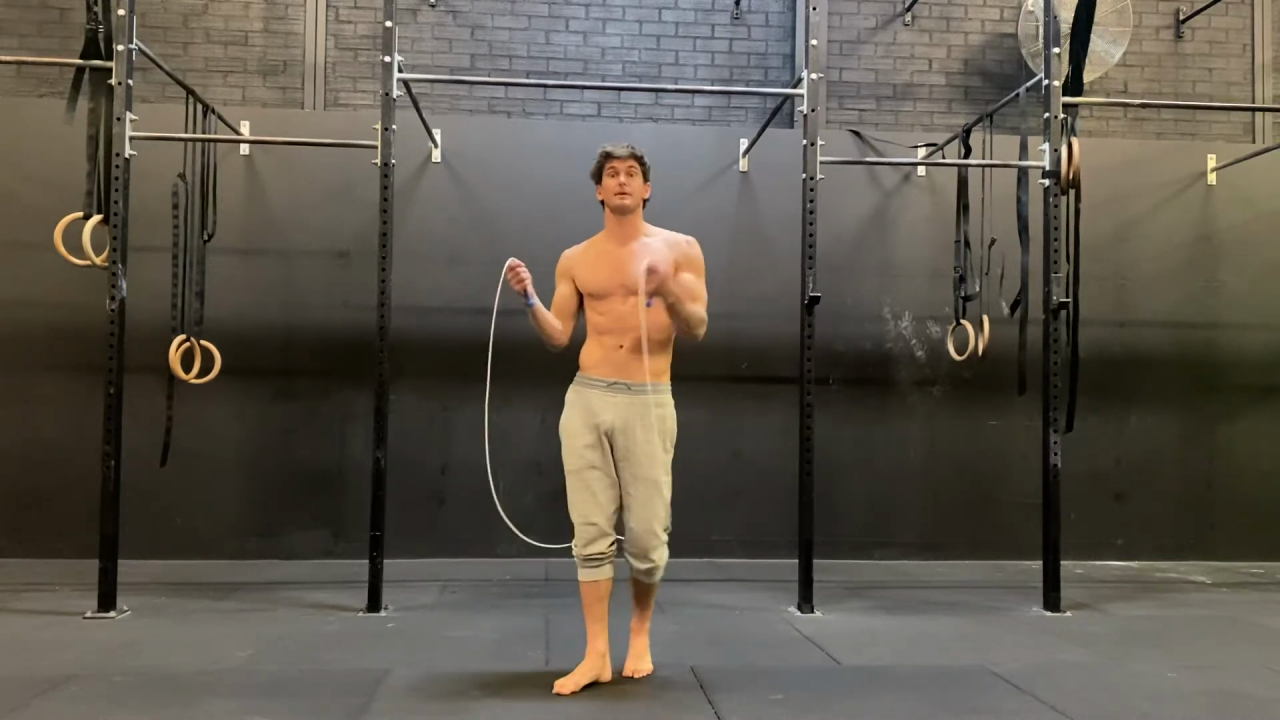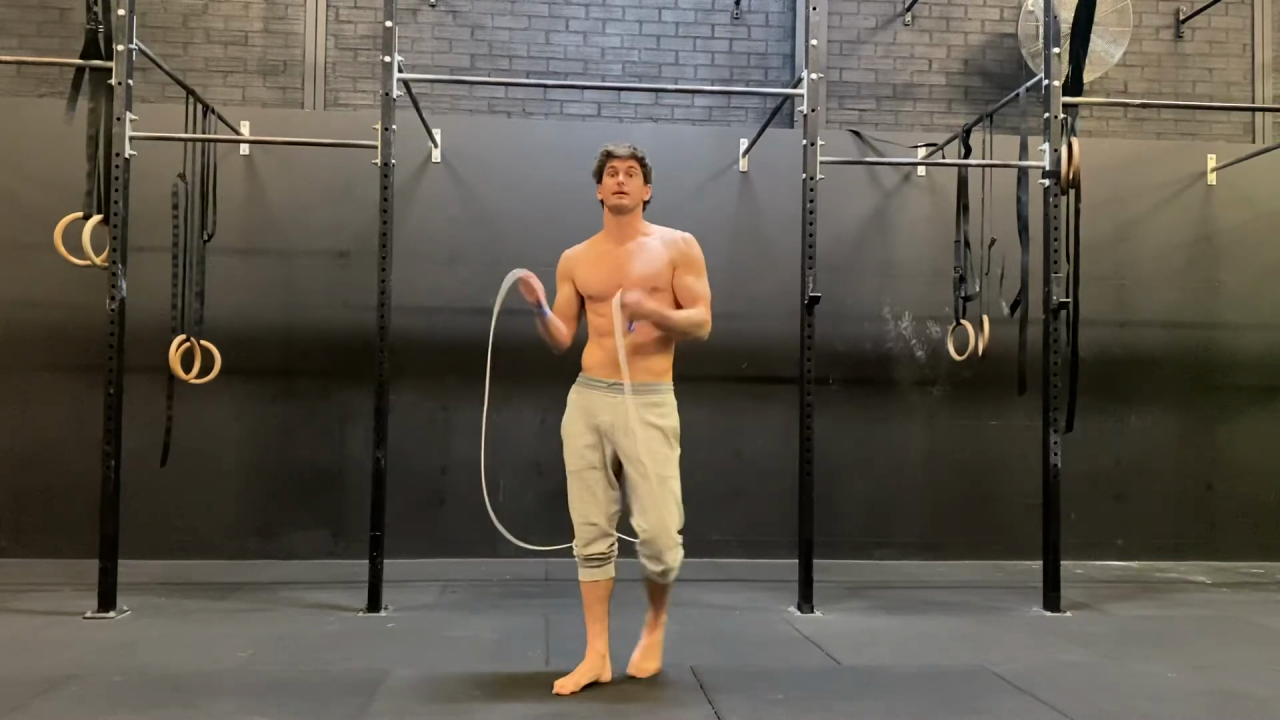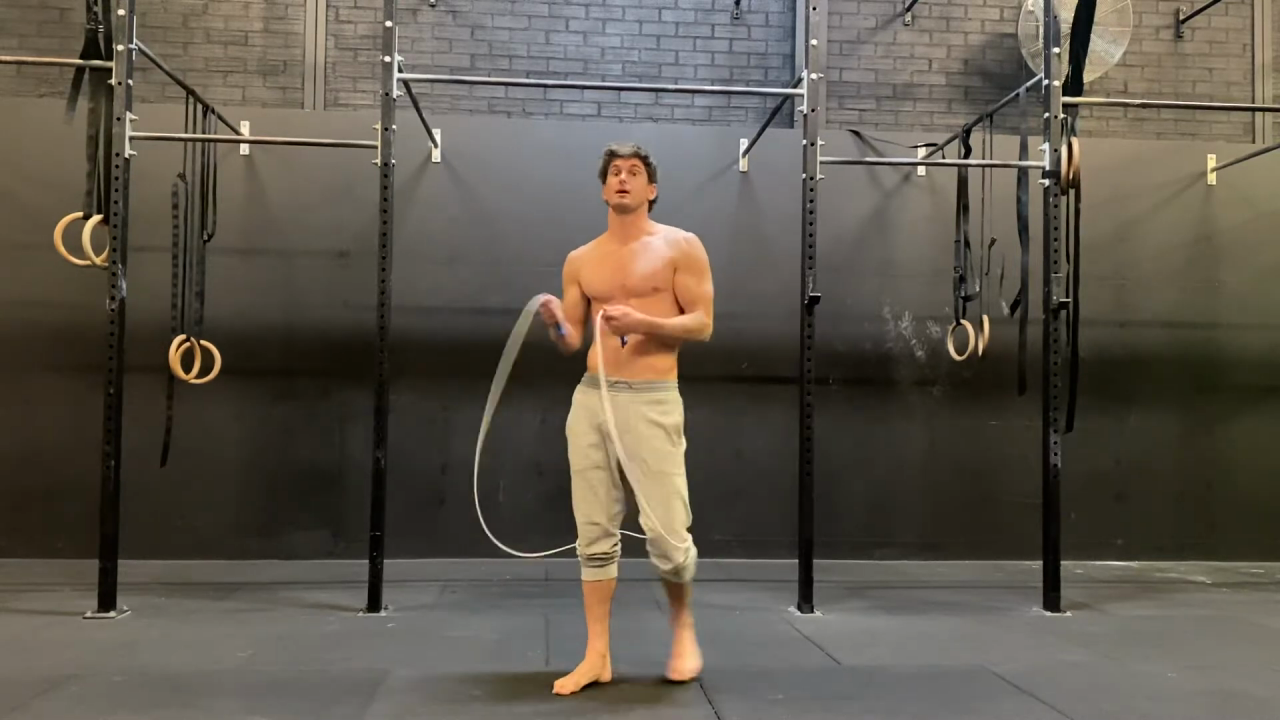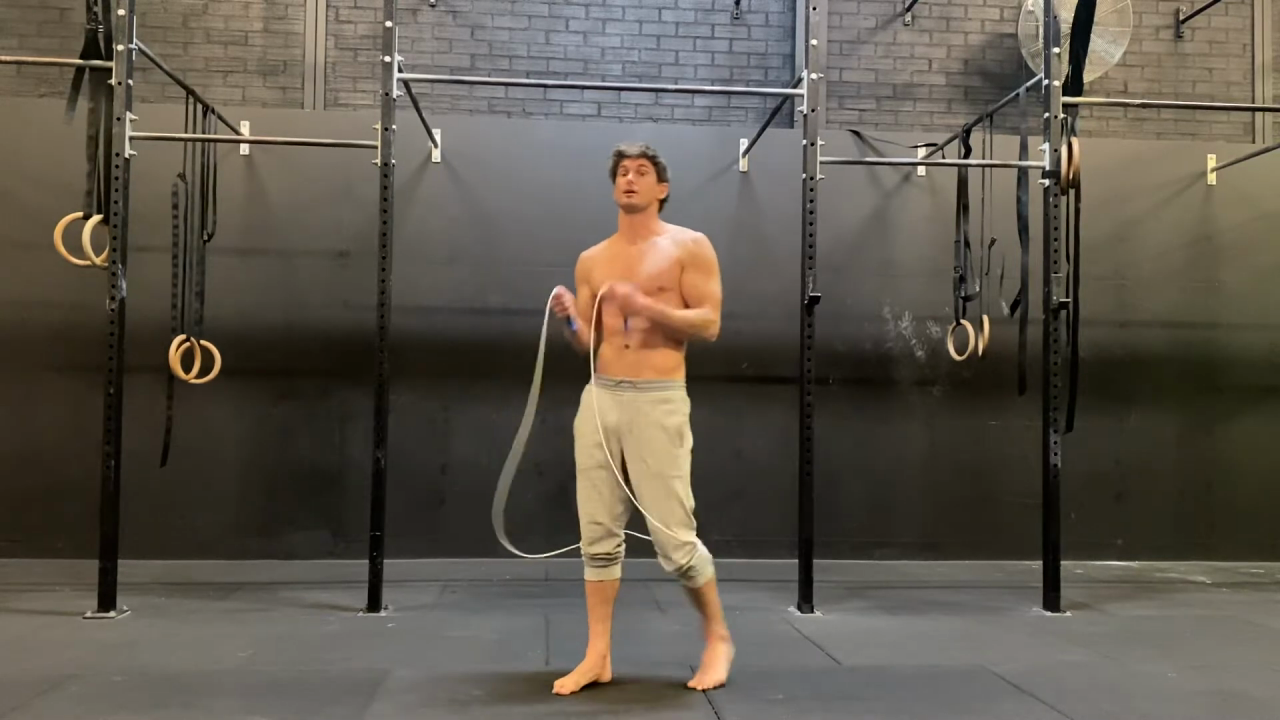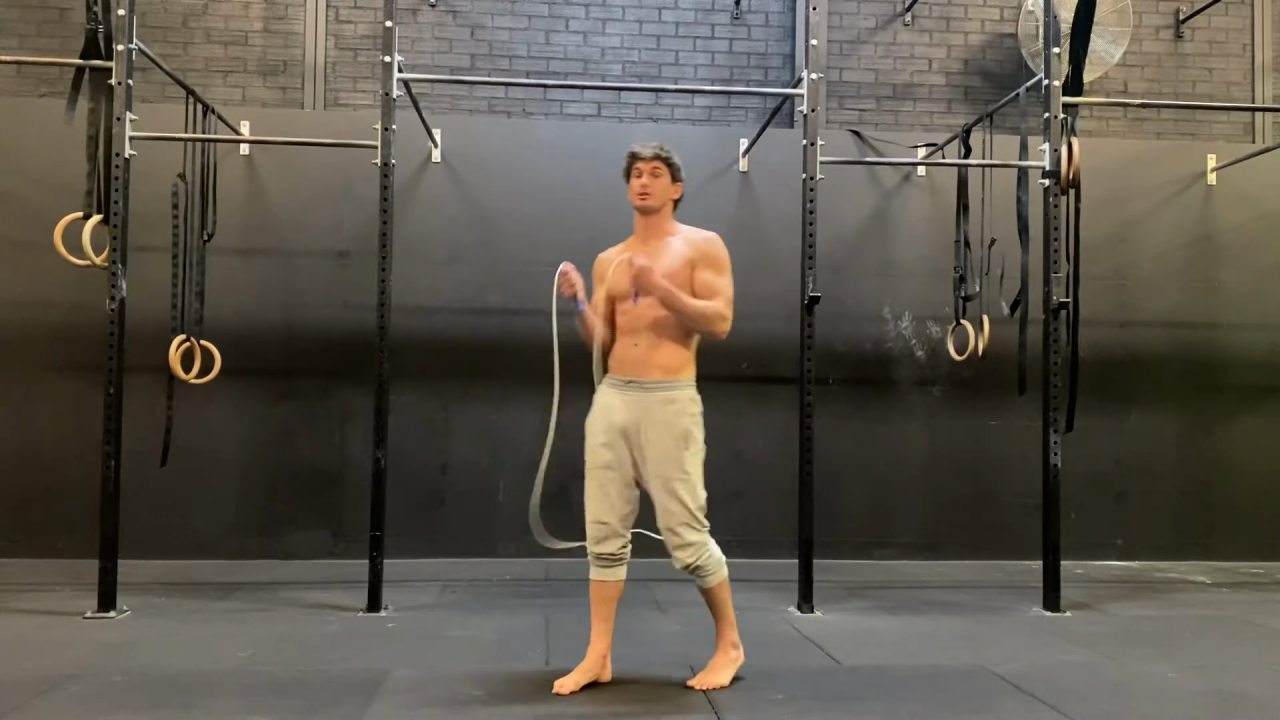
dt=0.1s
person 1, frame 1
left shoulder: (679, 248)
right shoulder: (574, 259)
left elbow: (698, 325)
right elbow: (557, 337)
left wrist: (668, 294)
right wrist: (531, 300)
left hip: (647, 403)
right hip: (584, 400)
left knee: (647, 534)
right knee: (590, 533)
left ankle: (641, 629)
right ankle: (596, 654)
person 1, frame 2
left shoulder: (678, 247)
right shoulder: (575, 259)
left elbow: (701, 325)
right elbow: (562, 339)
left wrist: (652, 309)
right wrist: (540, 307)
left hip: (649, 404)
right hip: (586, 401)
left knee: (659, 535)
right knee: (591, 534)
left ankle: (655, 625)
right ankle: (596, 655)
person 1, frame 3
left shoulder: (681, 247)
right shoulder: (580, 260)
left elbow: (702, 326)
right elbow: (572, 344)
left wrist: (641, 320)
right wrist: (556, 322)
left hip: (652, 403)
right hip: (590, 400)
left knee: (668, 533)
right knee: (595, 534)
left ankle: (683, 624)
right ankle: (596, 655)
person 1, frame 4
left shoulder: (689, 246)
right shoulder: (592, 260)
left elbow: (709, 324)
right elbow: (587, 343)
left wrist: (648, 307)
right wrist: (570, 318)
left hip: (660, 402)
right hip: (599, 400)
left knee: (673, 536)
right knee: (599, 534)
left ankle: (717, 634)
right ankle: (597, 655)
person 1, frame 5
left shoulder: (702, 245)
right shoulder: (609, 260)
left elbow: (720, 322)
right elbow: (600, 341)
left wrist: (660, 288)
right wrist: (581, 302)
left hip: (669, 402)
right hip: (611, 399)
left knee: (687, 536)
right knee: (604, 532)
left ankle: (729, 644)
right ankle: (597, 656)
